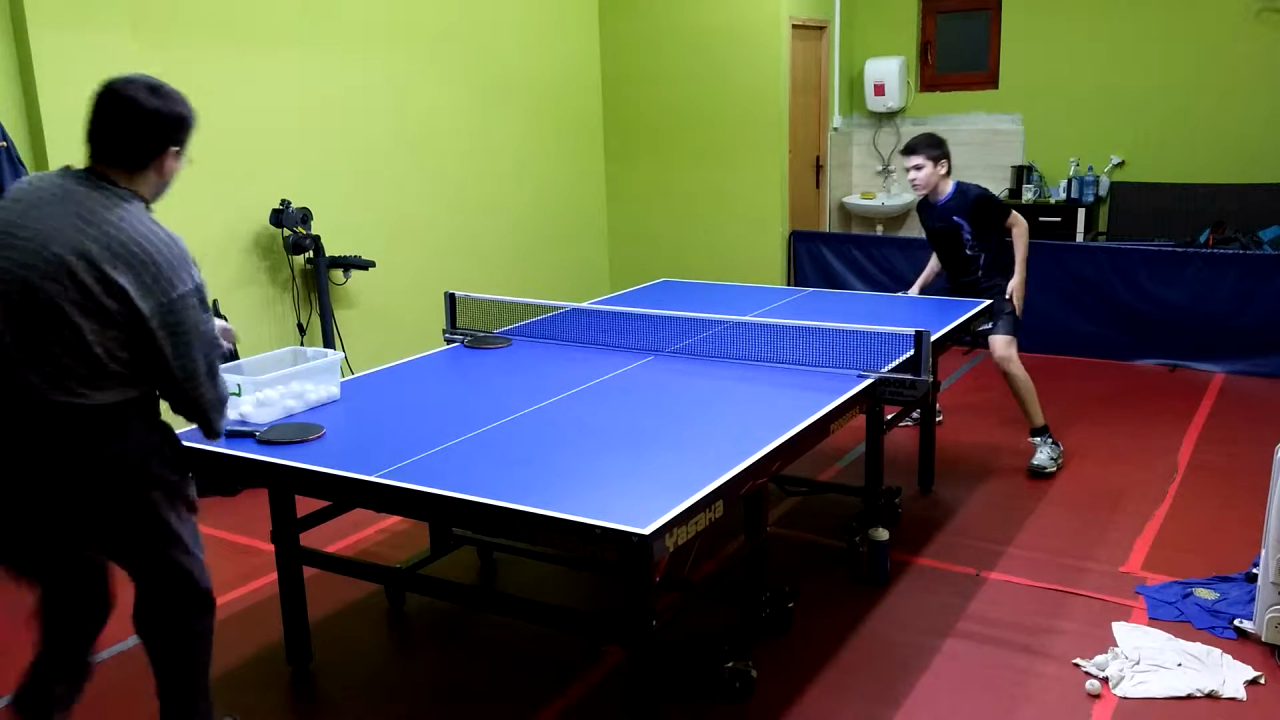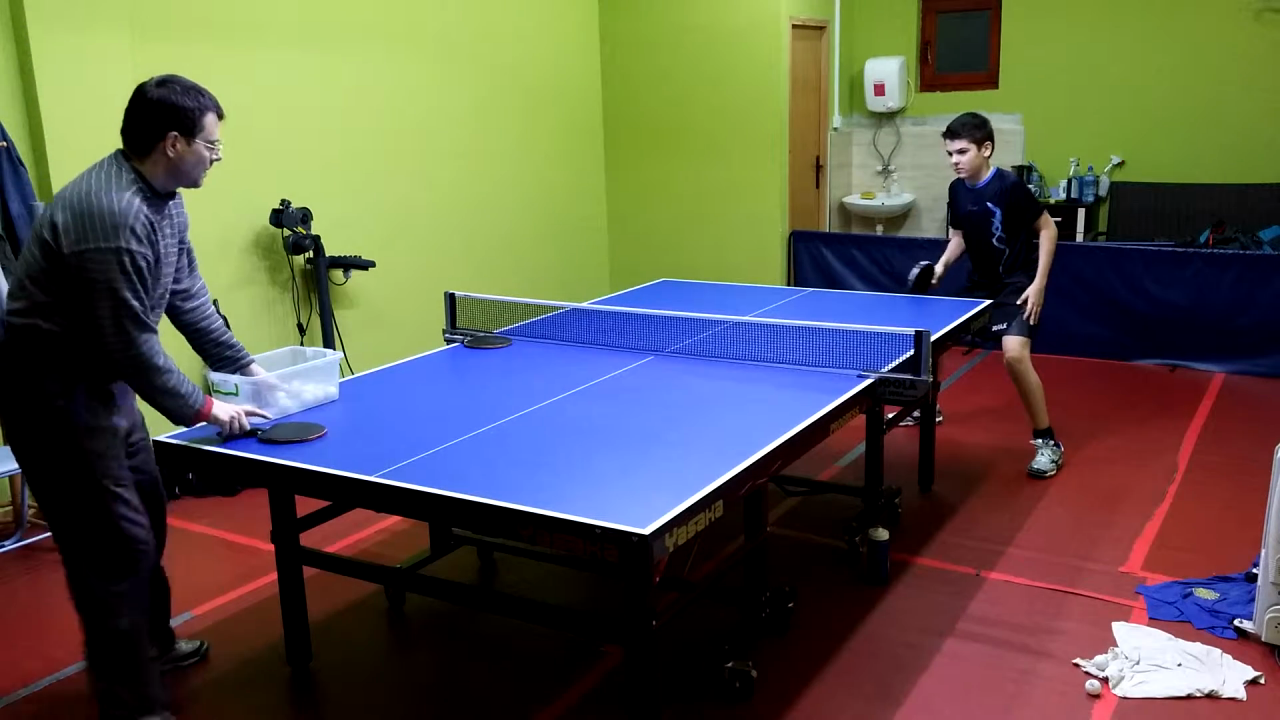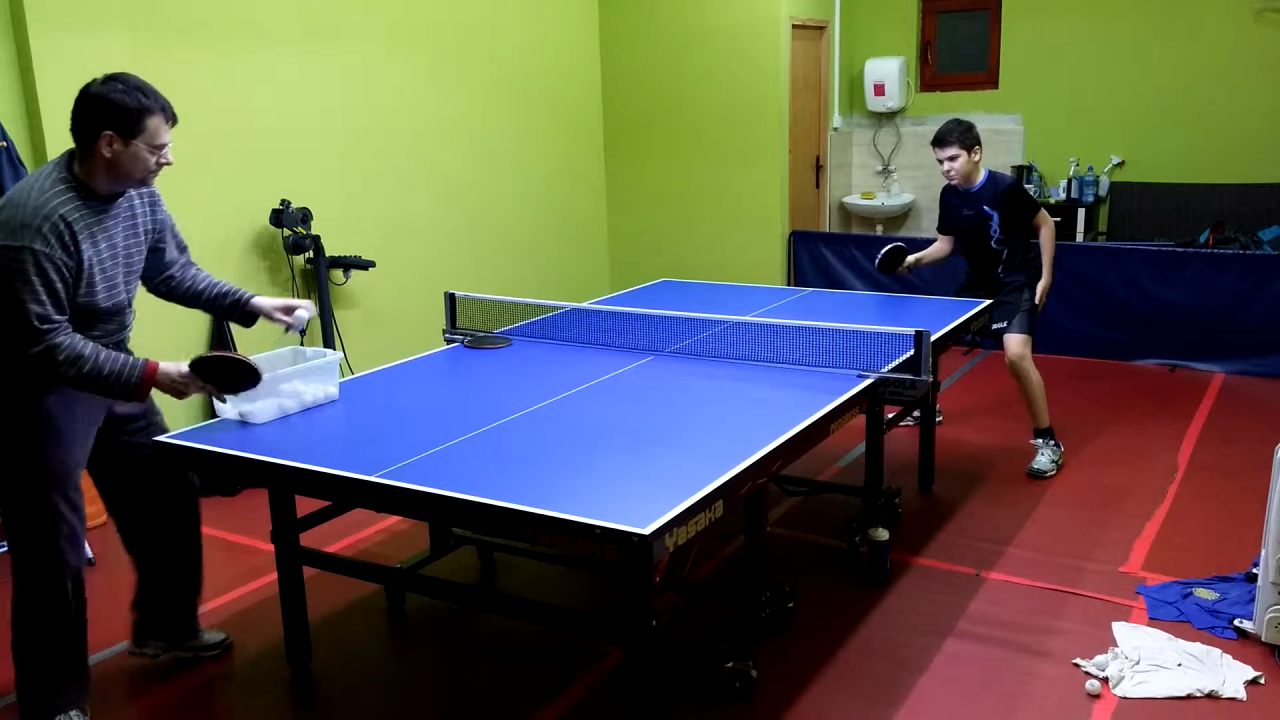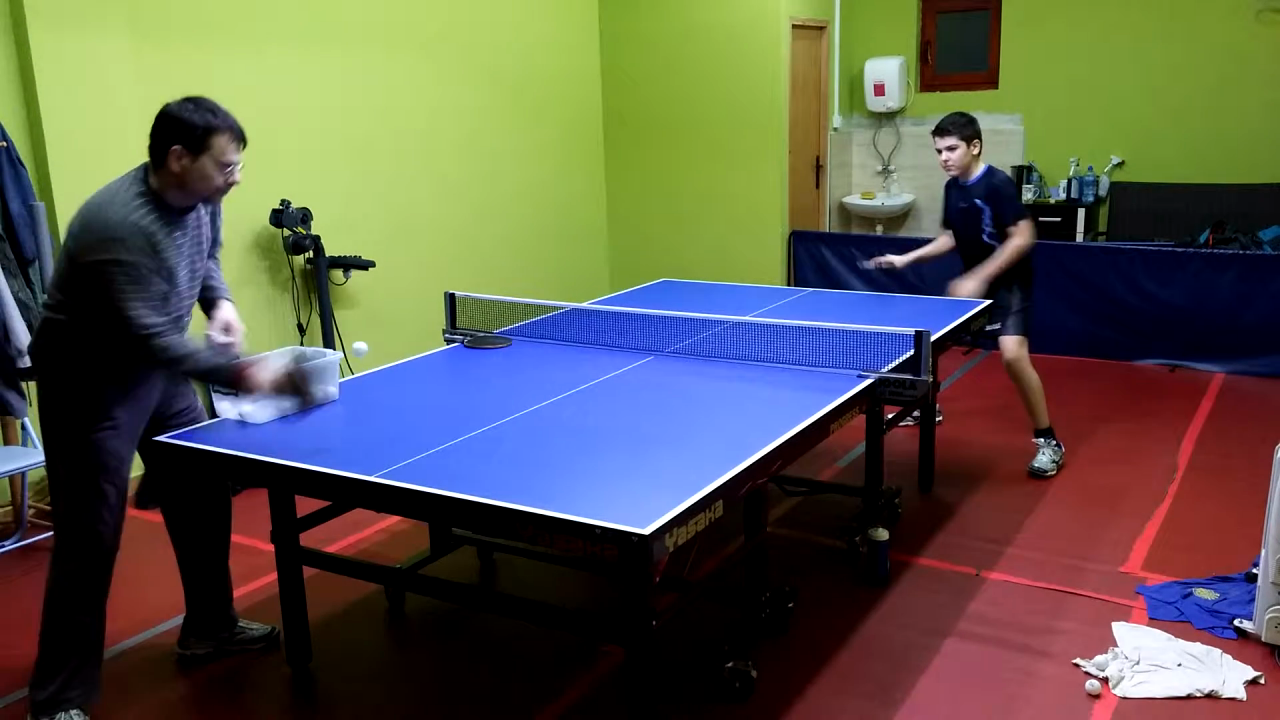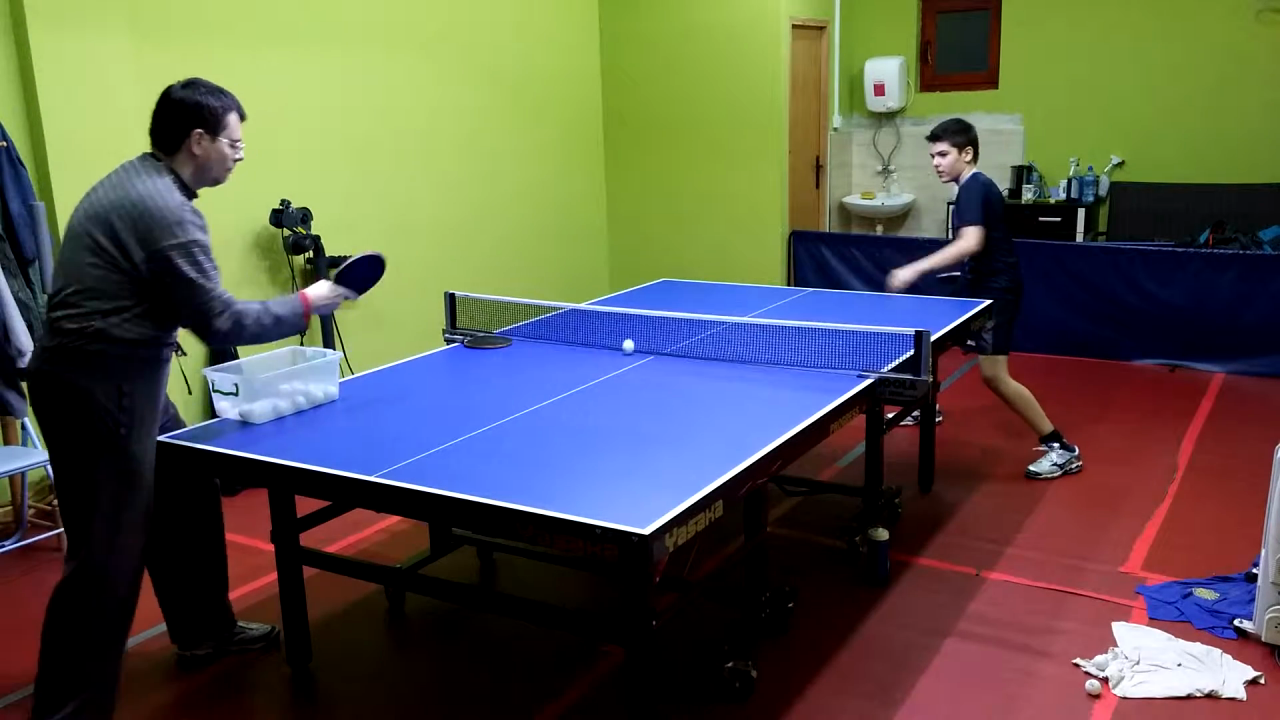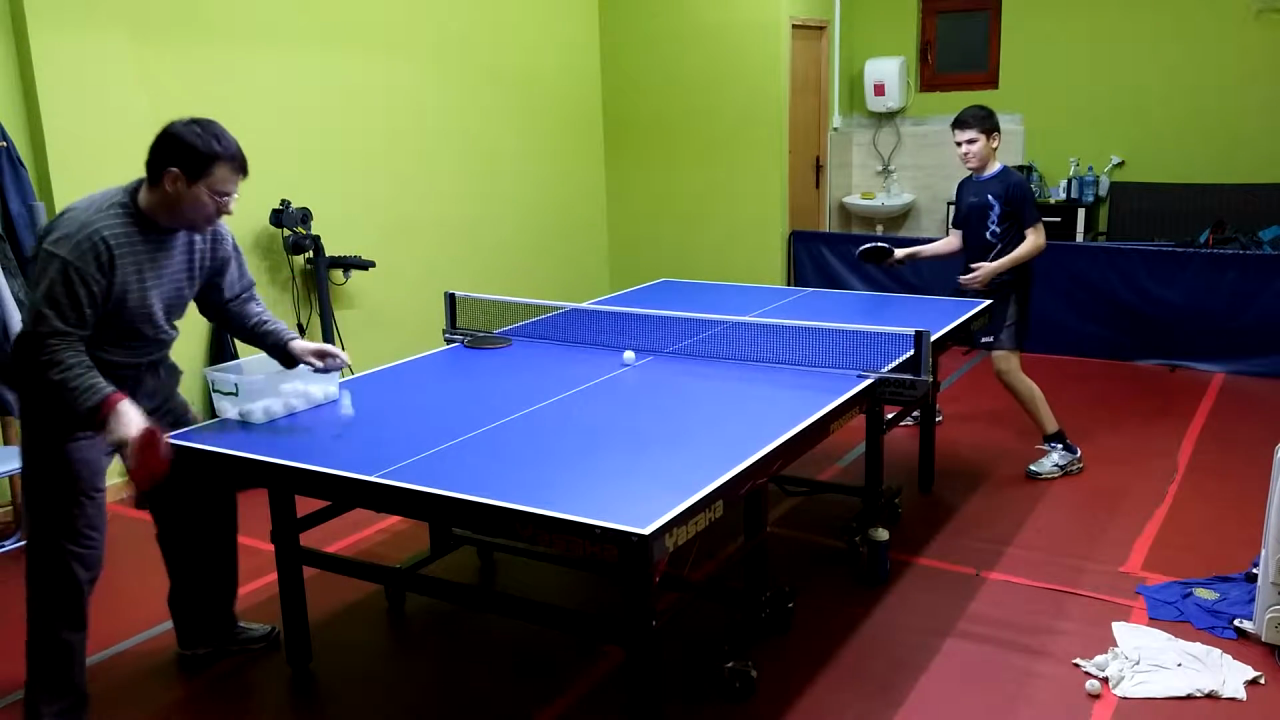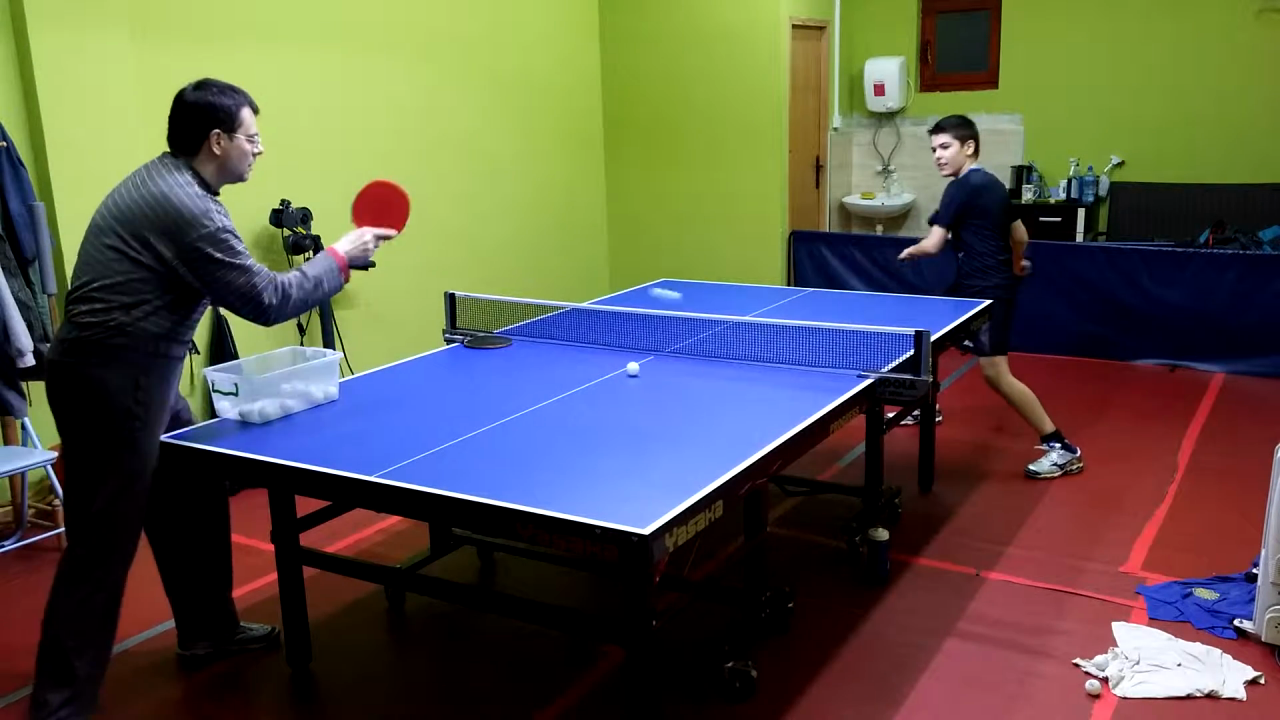
dt=0.5s
person 1, frame 1
right shoulder: (154, 252)
right elbow: (192, 372)
left wrist: (198, 327)
right wrist: (214, 418)
right hip: (110, 453)
left knee: (73, 601)
right knee: (177, 592)
person 1, frame 2
left shoulder: (163, 200)
right shoulder: (112, 215)
left elbow: (185, 294)
right elbow: (132, 345)
left wrist: (243, 365)
right wrist: (201, 408)
left hip: (103, 377)
right hip: (54, 389)
left knee: (142, 512)
right knee: (113, 545)
left ankle: (140, 646)
person 1, frame 3
left shoulder: (138, 195)
left elbow: (173, 271)
left wrist: (250, 304)
right wrist: (149, 374)
left hip: (110, 373)
left knee: (169, 496)
right knee: (52, 551)
left ankle: (165, 628)
person 1, frame 4
left shoulder: (202, 202)
right shoulder: (119, 225)
right elbow: (150, 337)
left wrist: (220, 305)
right wrist: (241, 372)
left hip: (158, 370)
right hip: (87, 380)
left knee: (204, 492)
right knee: (91, 537)
left ankle: (209, 624)
person 1, frame 5
left shoulder: (142, 184)
right shoulder: (164, 211)
right elbow: (221, 323)
left wrist: (184, 312)
right wrist: (305, 304)
left hip: (125, 377)
right hip: (95, 389)
left knee: (187, 499)
right knee: (108, 557)
left ankle: (203, 627)
person 1, frame 6
left shoulder: (207, 231)
right shoulder: (82, 236)
left elbow: (236, 301)
right elbow: (53, 349)
left wrist: (291, 347)
right wrist: (111, 409)
left hip: (148, 382)
right hip: (71, 397)
left knee: (205, 499)
right knee: (68, 557)
left ankle: (206, 628)
person 1, frame 7
left shoulder: (169, 184)
right shoulder: (185, 208)
right elbow: (263, 300)
left wrist: (289, 271)
right wrist: (338, 258)
left hip: (142, 373)
right hip: (107, 381)
left knee: (195, 496)
right knee: (103, 545)
left ankle: (208, 628)
person 2, frame 1
left shoulder: (974, 197)
right shoulder: (925, 209)
left elbow: (1018, 224)
left wrist: (1019, 277)
right wrist: (918, 287)
left hip: (996, 286)
right hip: (959, 288)
left knee: (1004, 356)
left ankle: (1045, 440)
person 2, frame 2
left shoulder: (1010, 187)
right shoulder: (957, 190)
left elbow: (1047, 229)
left wrist: (1039, 283)
right wrist: (942, 264)
left hip: (1016, 284)
right hip: (978, 283)
left knee: (1015, 356)
left ankle: (1047, 442)
person 2, frame 3
left shoulder: (1005, 188)
right shoulder: (949, 195)
left elbow: (1044, 225)
right elbow: (946, 243)
left wrist: (1046, 276)
right wrist: (916, 258)
left hip: (1016, 282)
right hip: (976, 283)
left knee: (1016, 355)
left ankle: (1047, 441)
person 2, frame 4
left shoulder: (999, 183)
right shoulder: (954, 187)
left elbow: (1023, 239)
right elbow: (950, 240)
left wrist: (979, 277)
right wrist: (906, 259)
left hip: (1006, 282)
right hip: (970, 281)
left knee: (1012, 356)
left ankle: (1049, 442)
person 2, frame 5
left shoulder: (973, 189)
right shoulder: (981, 187)
left elbow: (972, 243)
left wrist: (914, 269)
left hip: (994, 292)
right hip: (980, 288)
left knee: (994, 374)
left ankle: (1061, 447)
person 2, frame 6
left shoulder: (1013, 183)
right shoulder: (965, 187)
left elbow: (1037, 240)
left wrist: (995, 268)
right wrist: (910, 251)
left hip: (1006, 289)
right hip: (971, 287)
left knee: (1005, 367)
left ankle: (1063, 448)
person 2, frame 7
left shoulder: (963, 186)
right shoulder: (990, 183)
left elbow: (934, 244)
right elbow: (1020, 235)
left wrist: (911, 250)
right wrist: (1016, 263)
left hip: (989, 291)
right hip: (972, 287)
left knee: (995, 372)
left ankle: (1061, 447)
